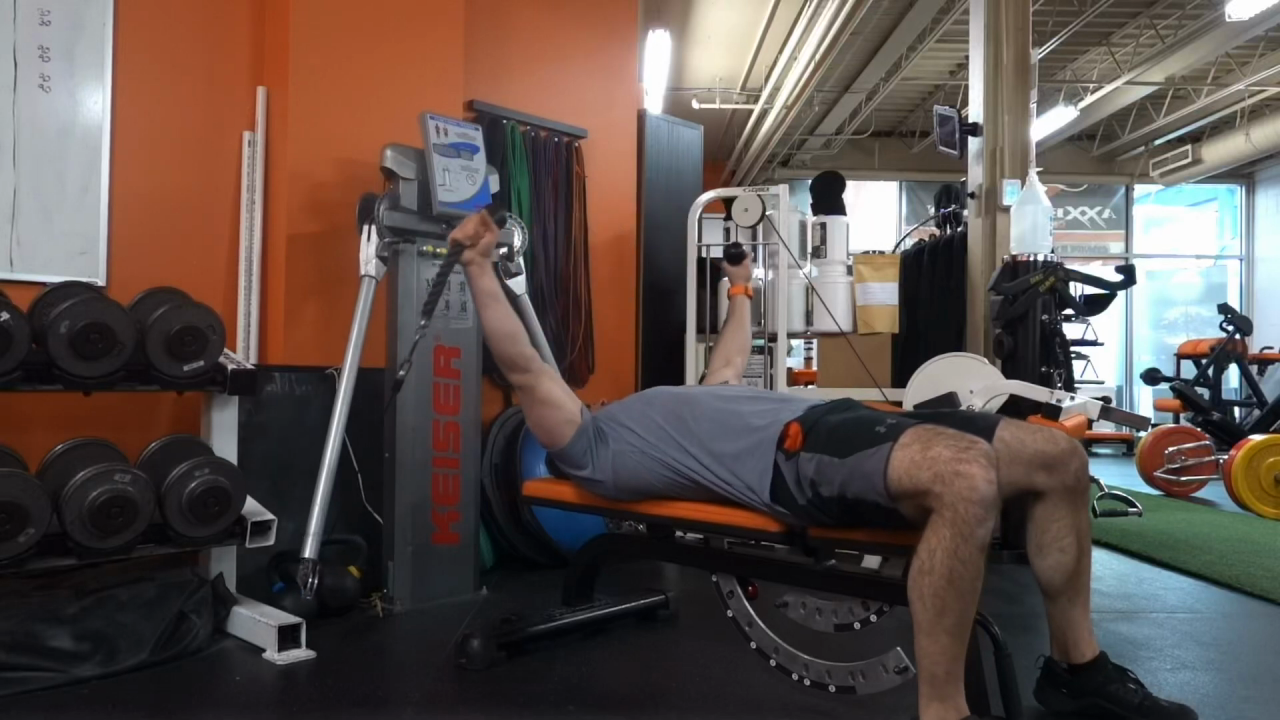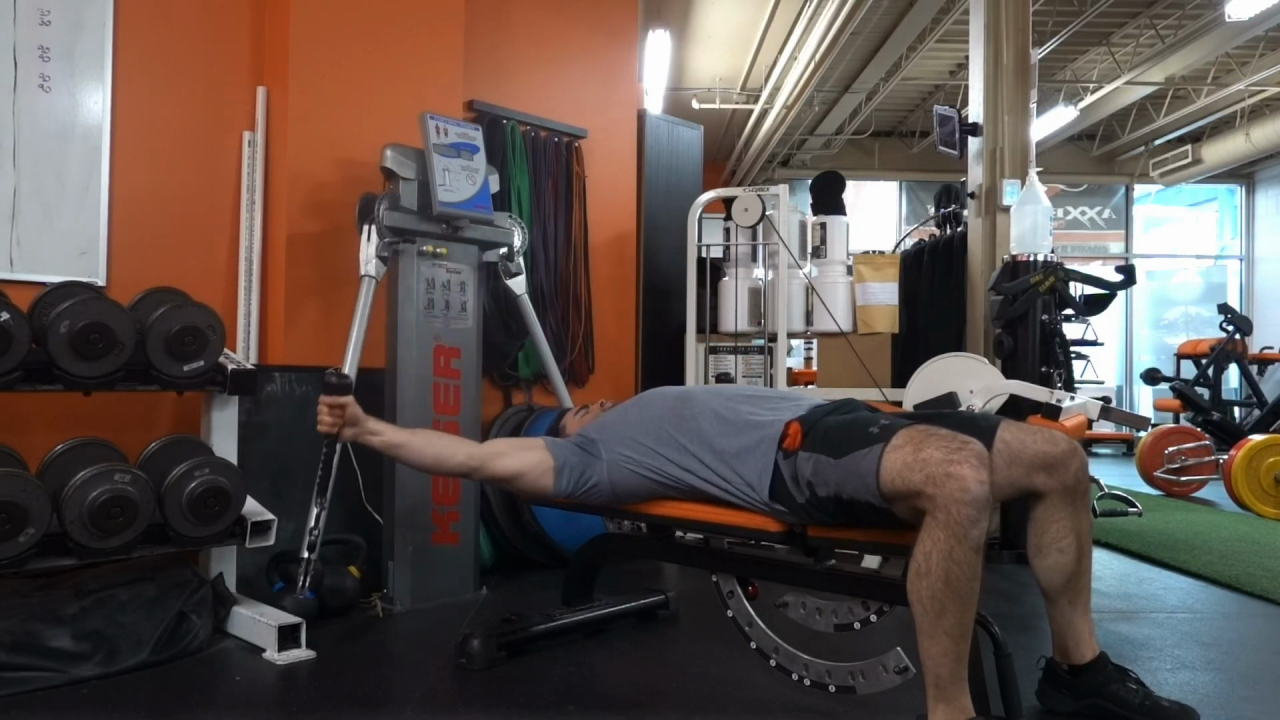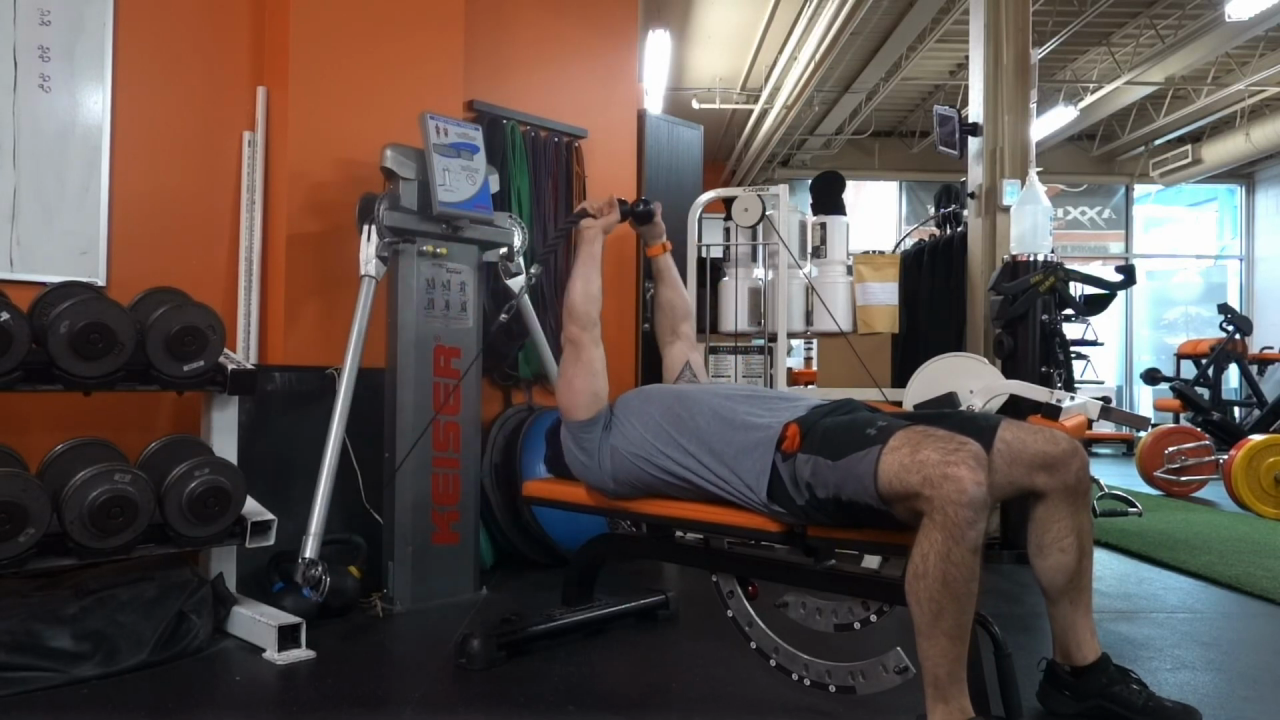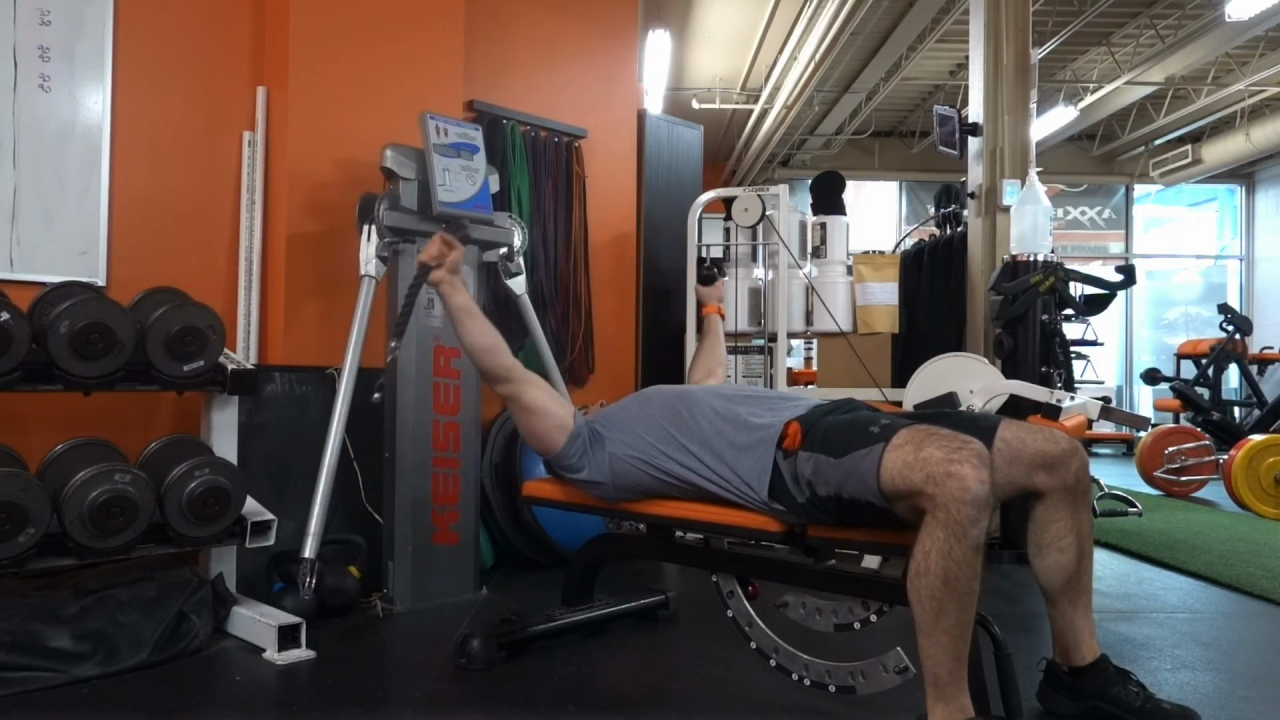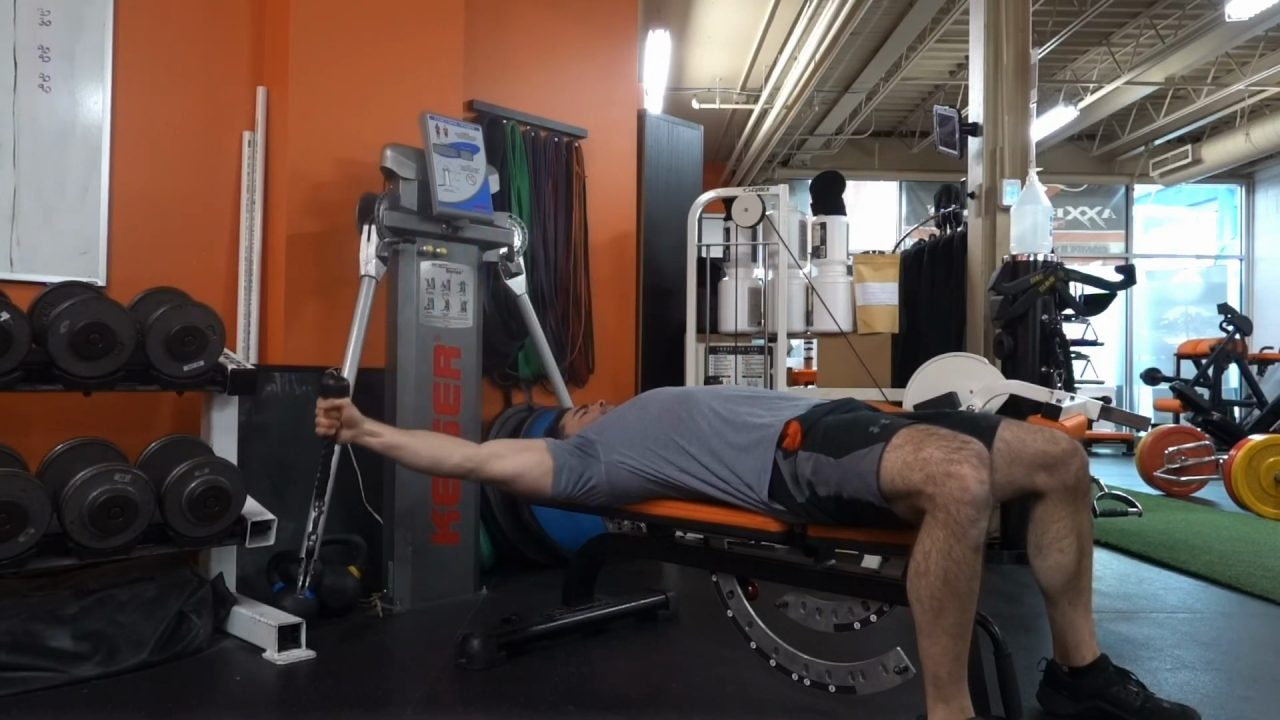
dt=1s
person 1, frame 1
left shoulder: (660, 415)
right shoulder: (594, 451)
left elbow: (726, 371)
right elbow: (526, 372)
left wrist: (740, 292)
right wrist: (481, 266)
left hip: (834, 417)
right hip: (790, 451)
left knee: (1059, 460)
right knee: (967, 480)
person 1, frame 2
left shoulder: (640, 414)
right shoulder: (588, 457)
right elbow: (484, 457)
left wrist: (729, 396)
right wrist: (367, 428)
left hip: (831, 417)
right hip: (792, 455)
left knee: (1057, 459)
right knee: (961, 477)
person 1, frame 3
left shoulder: (669, 403)
right shoulder: (598, 450)
left elbow: (677, 335)
right elbow: (580, 338)
left wrist: (658, 252)
right wrist: (592, 236)
right hip: (789, 456)
left knee: (1059, 459)
right knee: (958, 480)
person 1, frame 4
left shoulder: (642, 412)
right shoulder: (591, 452)
left elbow: (707, 383)
right elbow: (509, 379)
left wrist: (712, 313)
right wrist: (450, 284)
left hip: (835, 418)
right hip: (790, 452)
left knee: (1059, 459)
right knee: (961, 478)
person 1, frame 5
left shoulder: (639, 416)
right shoulder: (584, 459)
right elbow: (480, 457)
left wrist: (718, 396)
right wrist: (365, 429)
left hip: (829, 417)
right hip: (793, 455)
left knee: (1057, 458)
right knee: (961, 477)
